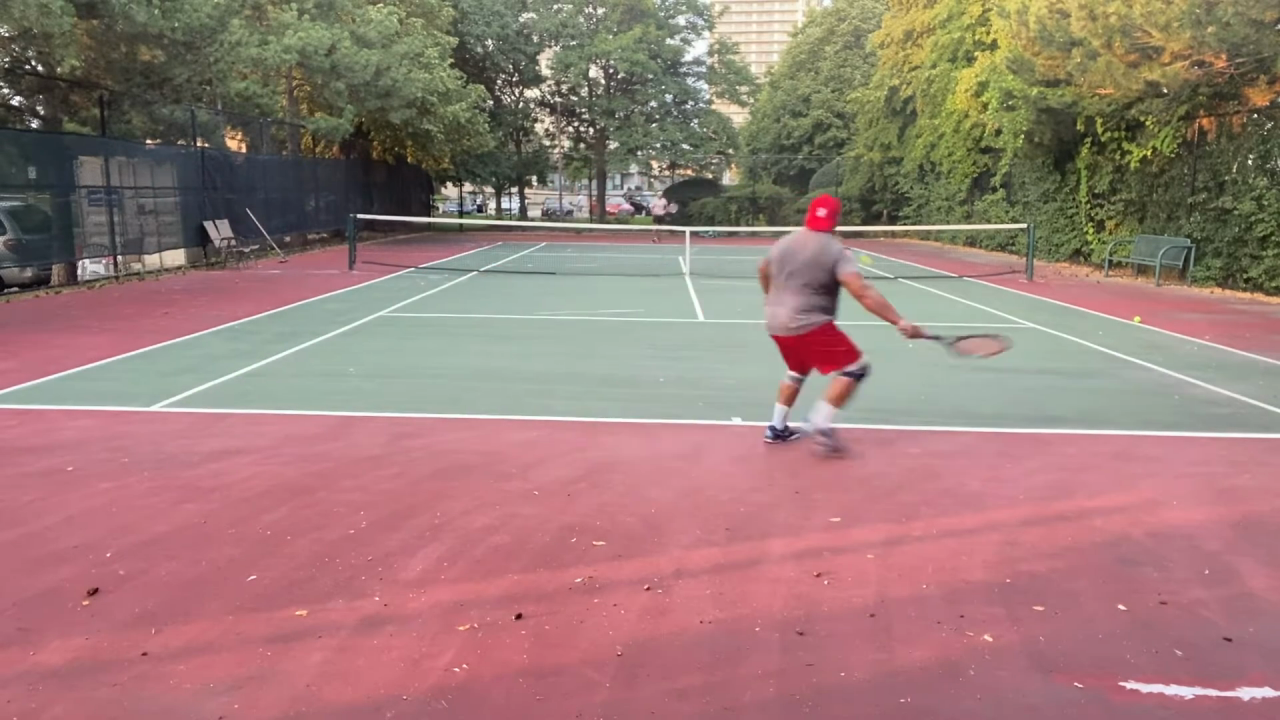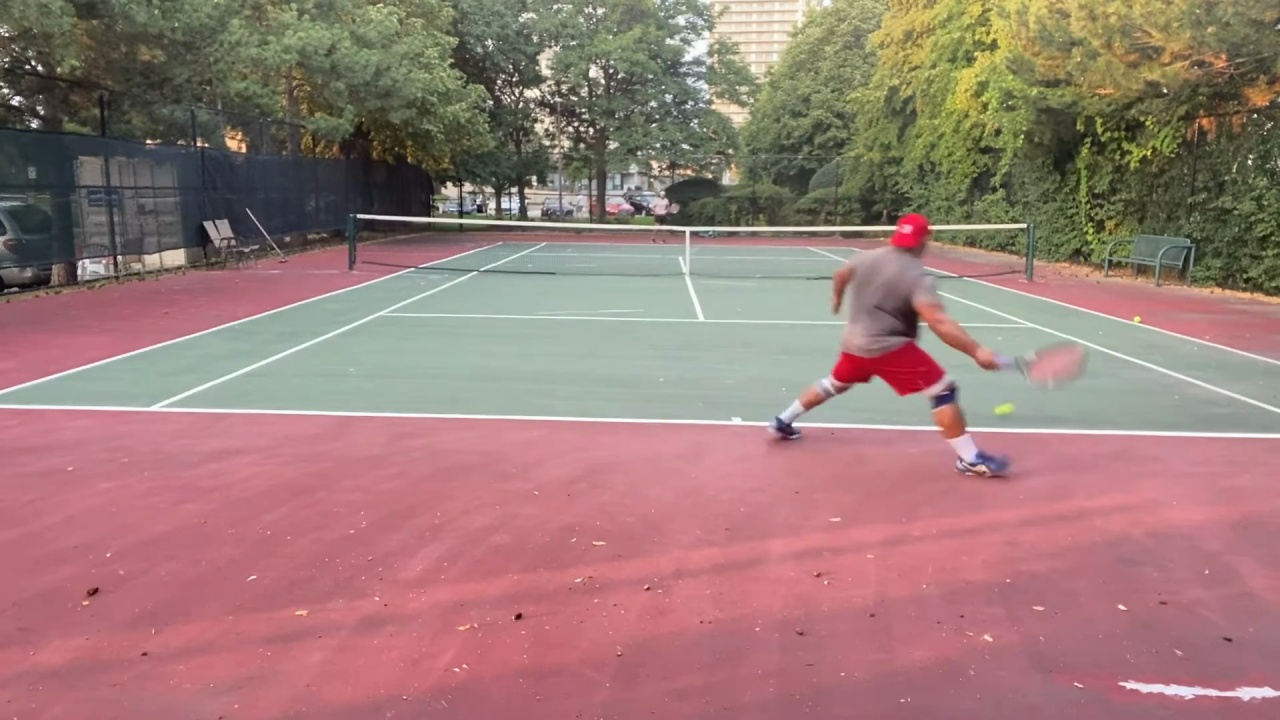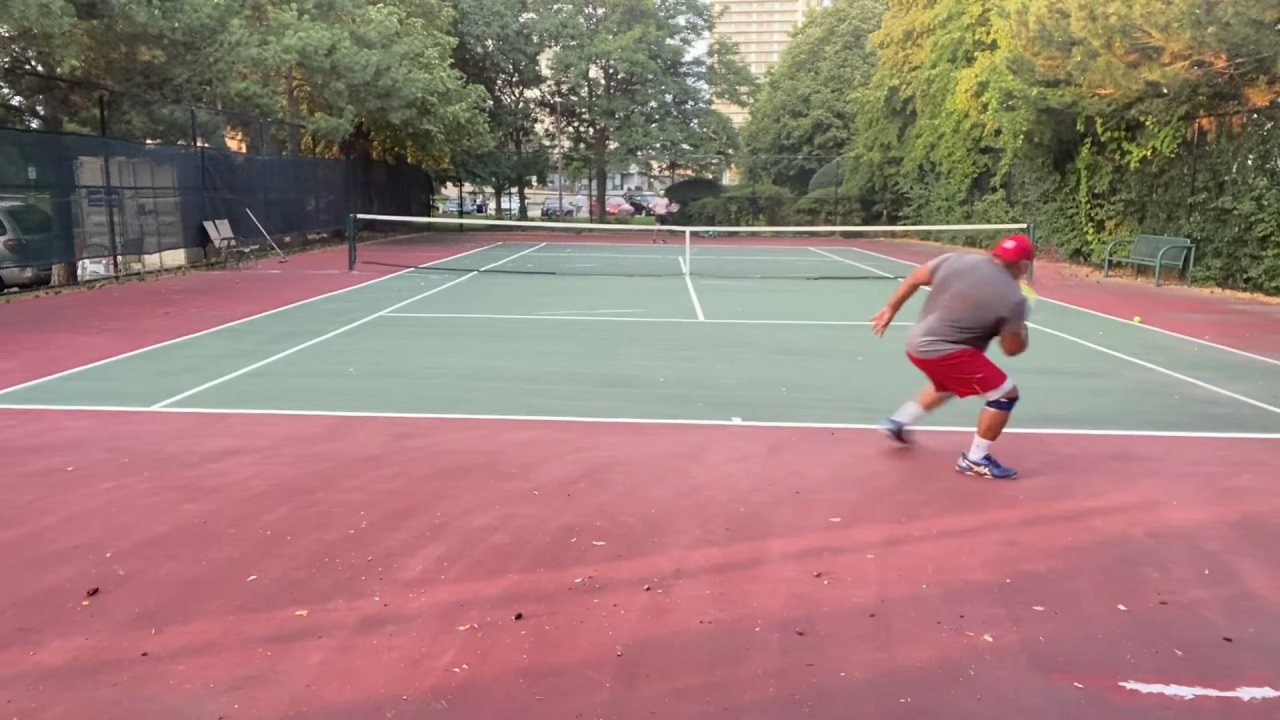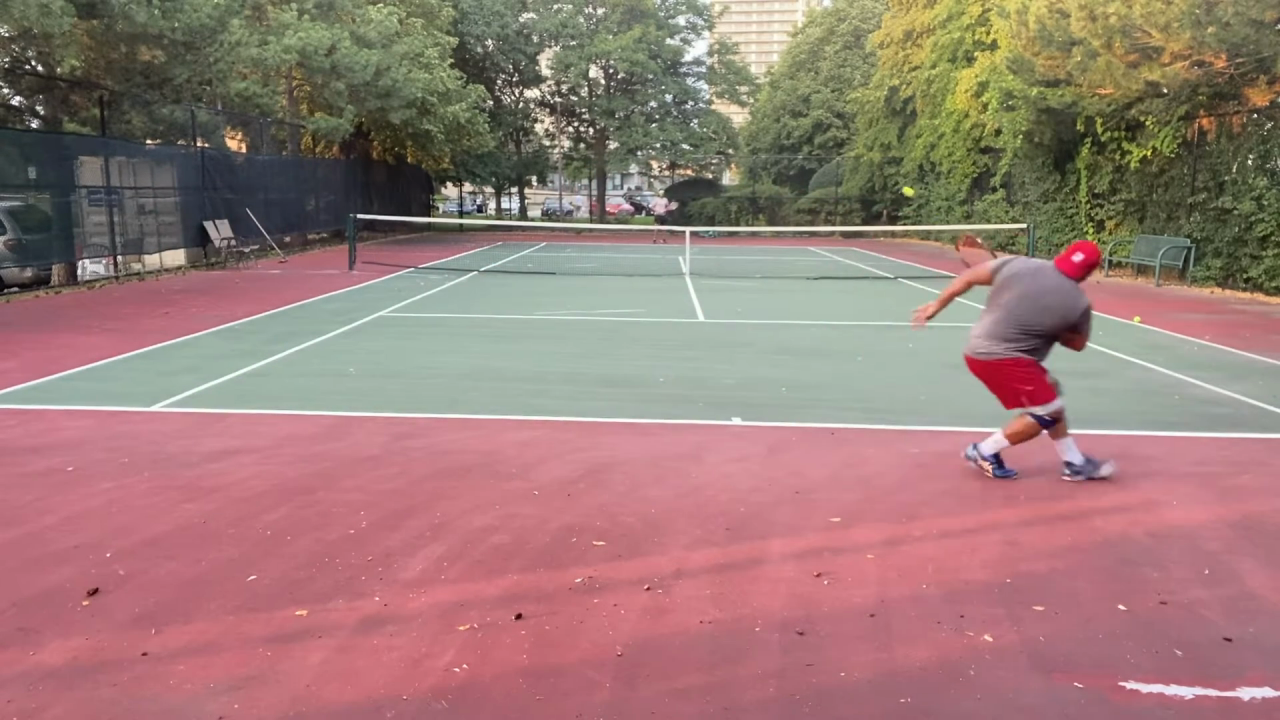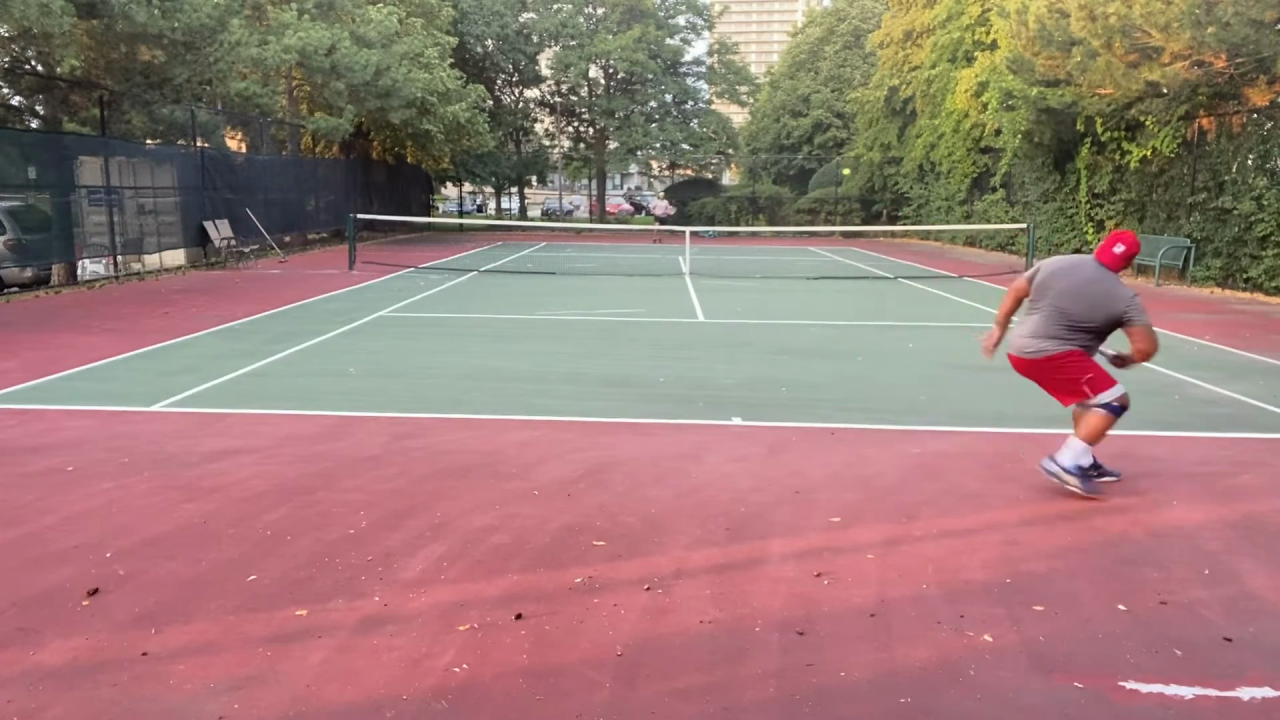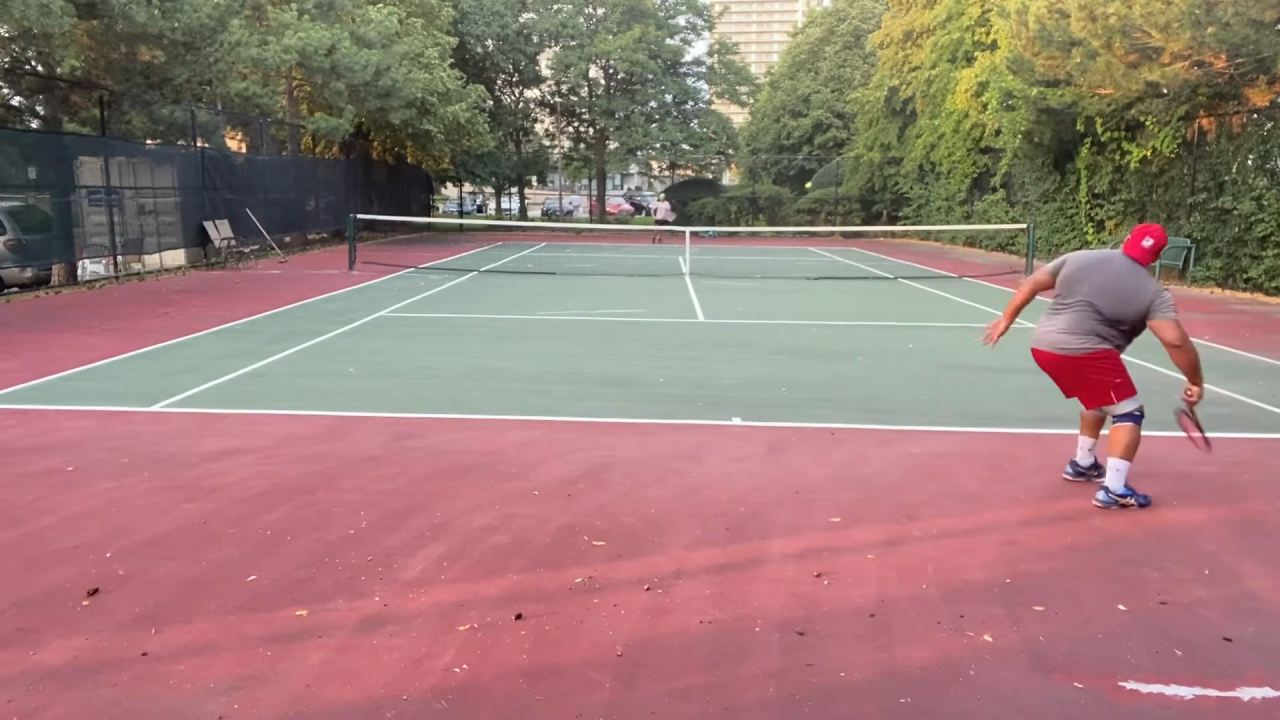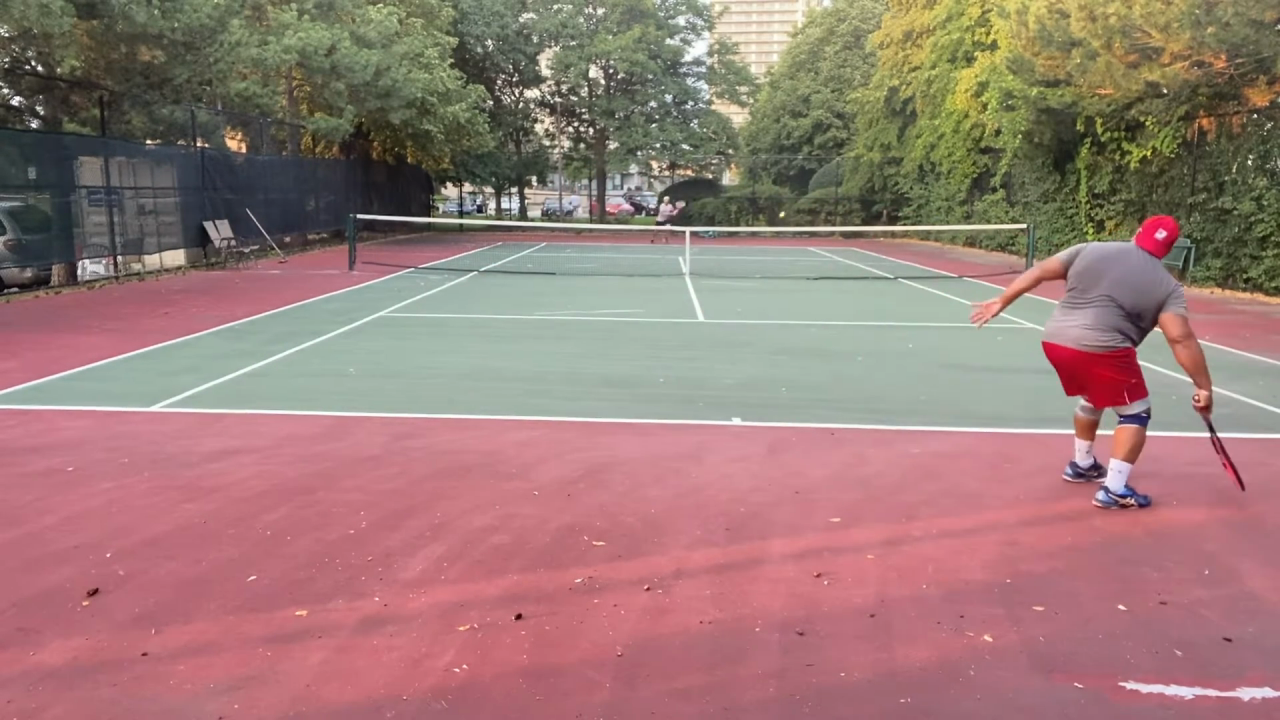
dt=0.2s
person 1, frame 1
left shoulder: (784, 243)
right shoulder: (836, 253)
left elbow: (763, 272)
right elbow: (863, 292)
left wrist: (772, 299)
right wrist: (900, 321)
left hip: (778, 325)
right hip: (810, 325)
left knee: (797, 372)
right knee: (854, 369)
left ankle: (776, 428)
right ankle: (820, 424)
person 1, frame 2
left shoulder: (869, 258)
right shoulder: (917, 277)
left elbow: (841, 275)
right elbow: (939, 321)
left wrist: (837, 296)
right wrist: (977, 351)
left hip: (855, 344)
right hip: (889, 348)
left knee: (835, 384)
right knee: (944, 390)
left ankle: (783, 421)
right ankle: (970, 458)
person 1, frame 3
left shoulder: (956, 261)
right shoulder: (1013, 298)
left elbow: (913, 279)
right elbow: (1012, 347)
left wrist: (889, 311)
right wrist: (1006, 329)
left hip: (920, 344)
right hip: (944, 352)
left knee: (948, 384)
right knee: (1005, 394)
left ankle: (899, 421)
right ankle: (976, 459)
person 1, frame 4
left shoulder: (1016, 263)
right shoulder: (1078, 303)
left elbow: (970, 277)
right elbow: (1077, 343)
left wrist: (937, 305)
left hip: (980, 348)
right hip: (1002, 357)
left knee: (1049, 393)
right knee: (1047, 413)
left ankle: (1074, 462)
right ankle: (985, 452)
person 1, frame 5
left shoulder: (1055, 264)
right shoulder: (1123, 297)
left elbow: (1015, 292)
right elbow: (1147, 347)
left wrist: (999, 329)
right wrist: (1125, 360)
left hip: (1020, 350)
right hip: (1052, 354)
left knee: (1085, 393)
right knee: (1115, 401)
left ankle: (1081, 464)
right ankle: (1067, 462)
person 1, frame 6
left shoulder: (1079, 258)
right shoulder: (1153, 292)
left elbow: (1031, 284)
right elbow: (1176, 341)
left wrist: (1006, 319)
right wrist: (1196, 383)
left hip: (1043, 346)
right hip: (1085, 353)
left knee: (1098, 397)
right knee: (1129, 412)
left ankle: (1082, 464)
right ankle: (1114, 490)
person 1, frame 7
left shoulder: (1089, 250)
right shoulder: (1168, 285)
left elbow: (1039, 272)
right elbow: (1181, 338)
left wrist: (1001, 301)
right wrist: (1203, 387)
left hip: (1056, 341)
right hip: (1103, 349)
left knee: (1091, 400)
right knee: (1135, 414)
left ankle: (1081, 465)
right ankle: (1114, 490)
